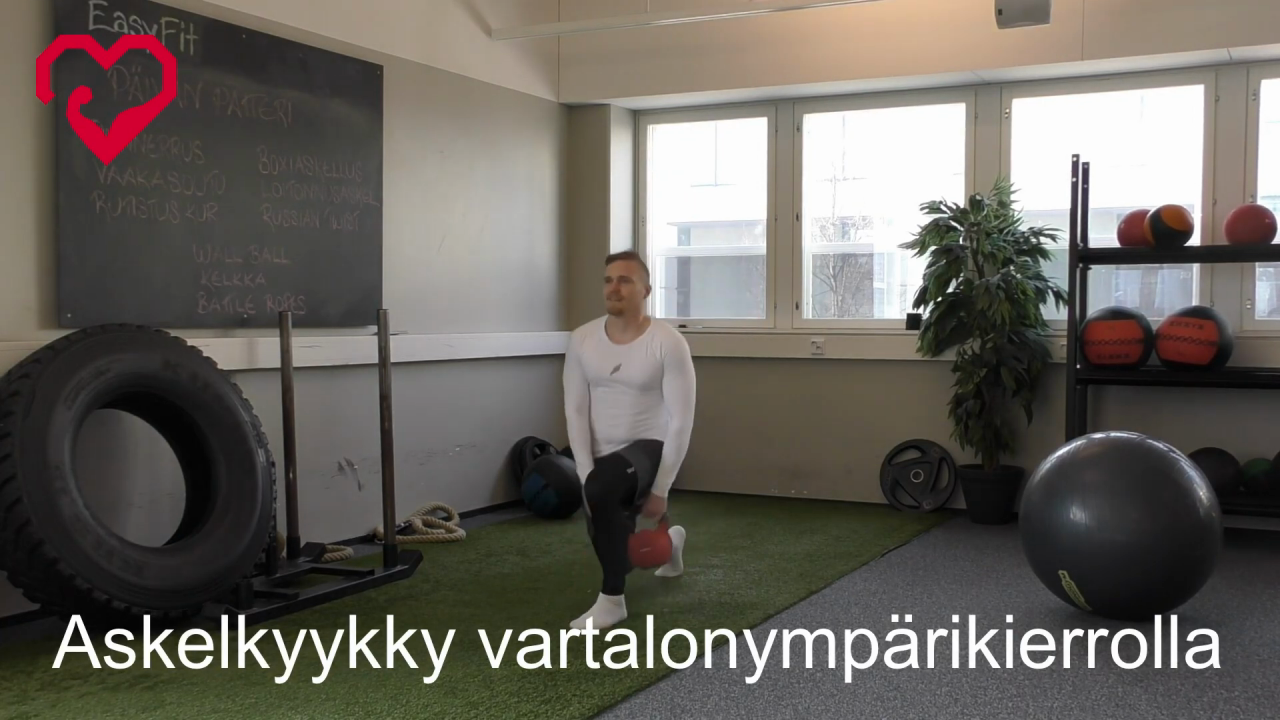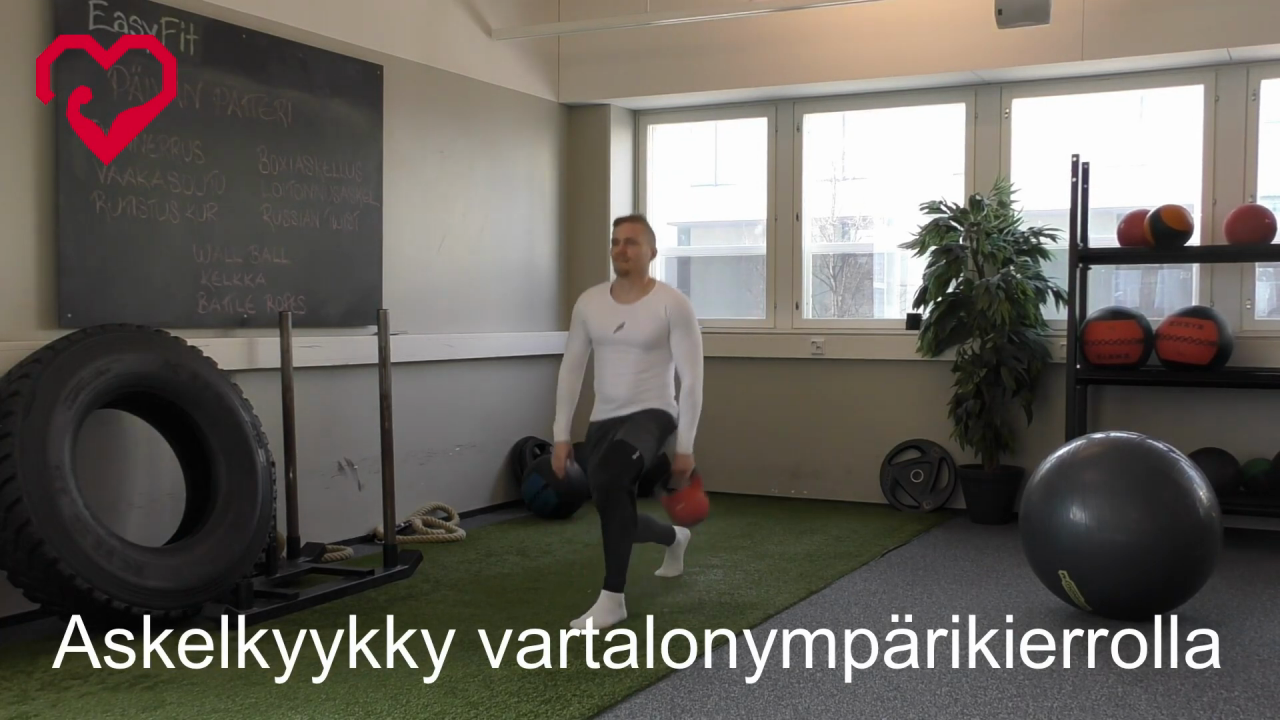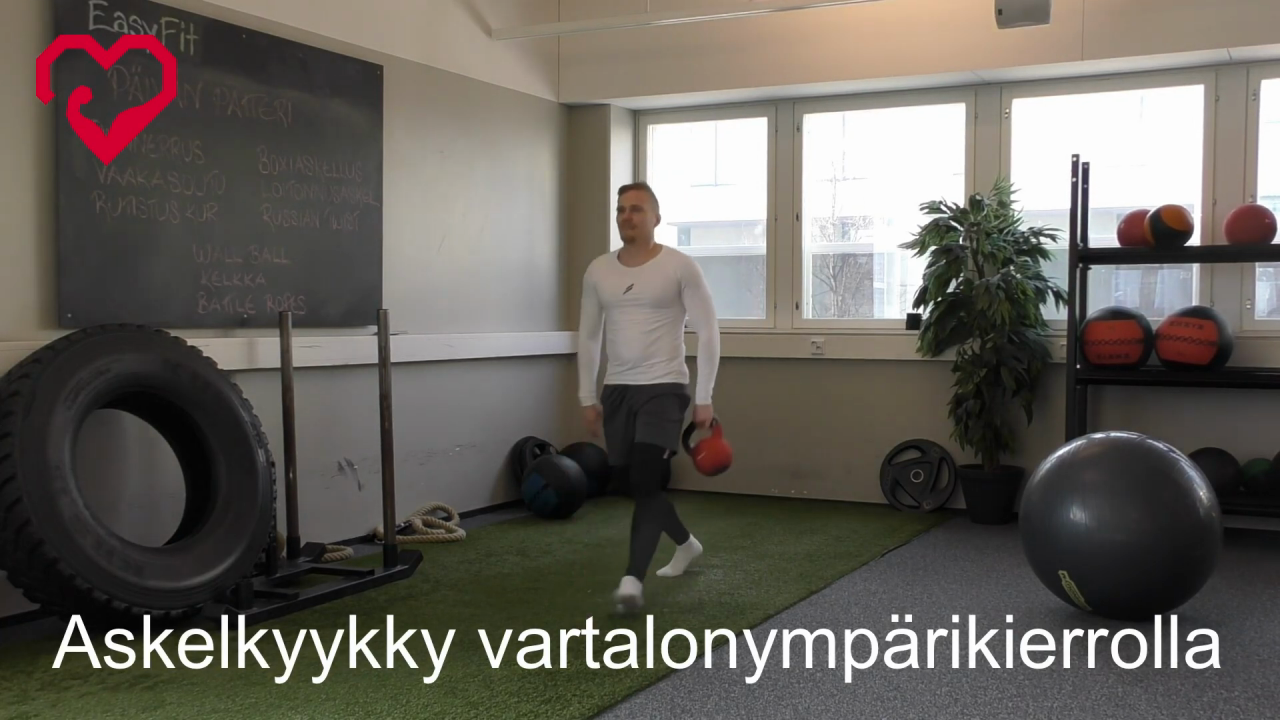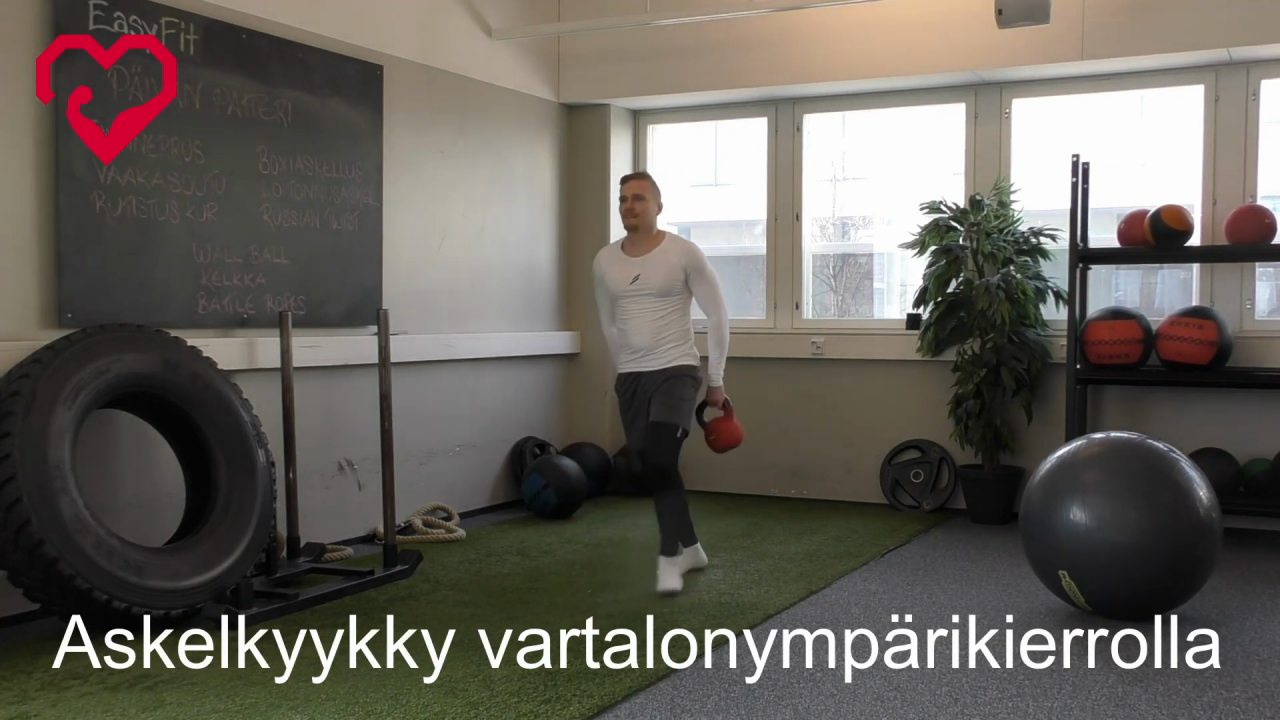
dt=0.2s
person 1, frame 1
left shoulder: (668, 343)
right shoulder: (581, 340)
left elbow: (681, 421)
right elbow: (575, 413)
left wrist: (660, 489)
right wrist: (587, 479)
left hip: (649, 449)
right hip: (602, 456)
left knee: (602, 487)
left ankle: (611, 601)
right ankle: (670, 540)
person 1, frame 2
left shoulder: (672, 303)
right shoulder: (588, 302)
left elbow: (692, 377)
right elbow: (571, 369)
left wrist: (685, 446)
right wrist: (561, 435)
left hip: (651, 416)
right hip: (604, 420)
left knee: (608, 481)
right knee: (620, 522)
left ankle: (612, 598)
right ankle: (674, 536)
person 1, frame 3
left shoulder: (679, 266)
right shoulder: (598, 270)
left elbow: (708, 333)
right elbow: (589, 336)
left wrist: (704, 399)
right wrist: (588, 397)
left hip: (663, 388)
right hip: (617, 389)
left knee: (646, 483)
right knee: (637, 485)
left ankle: (633, 581)
right ankle: (686, 544)
person 1, frame 4
left shoulder: (684, 253)
right shoulder: (604, 260)
left elbow: (717, 317)
left wrist: (716, 380)
left hip: (676, 371)
right hip: (632, 377)
left knee: (661, 463)
right knee: (652, 470)
left ankle: (669, 560)
right ankle: (689, 548)
